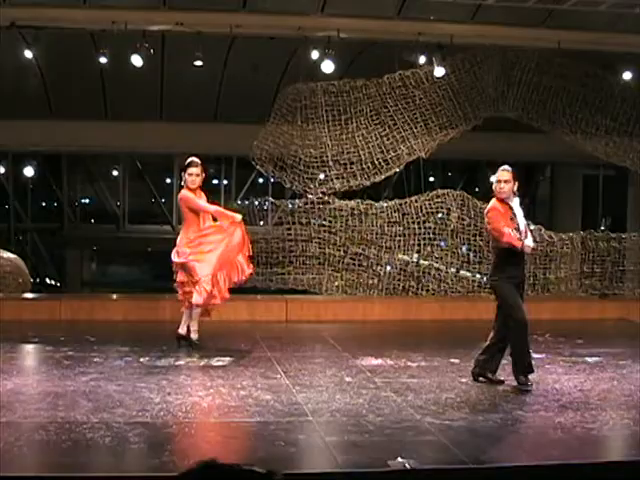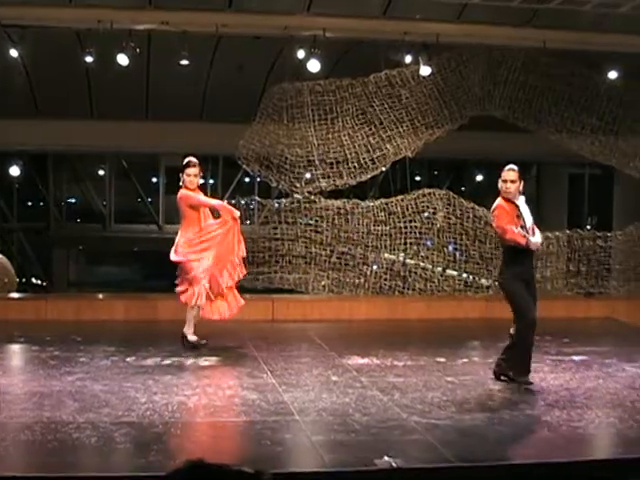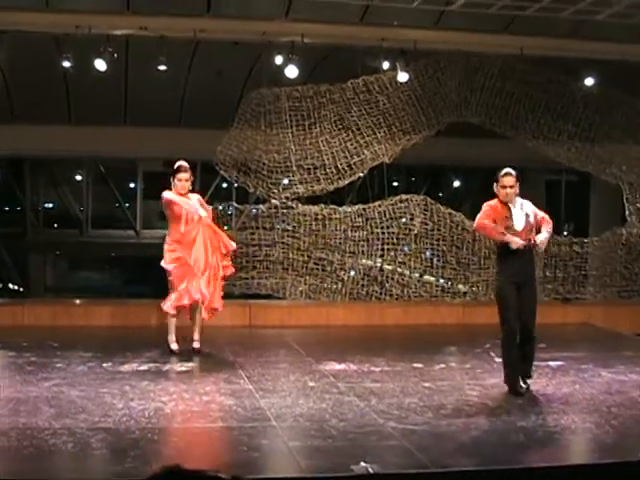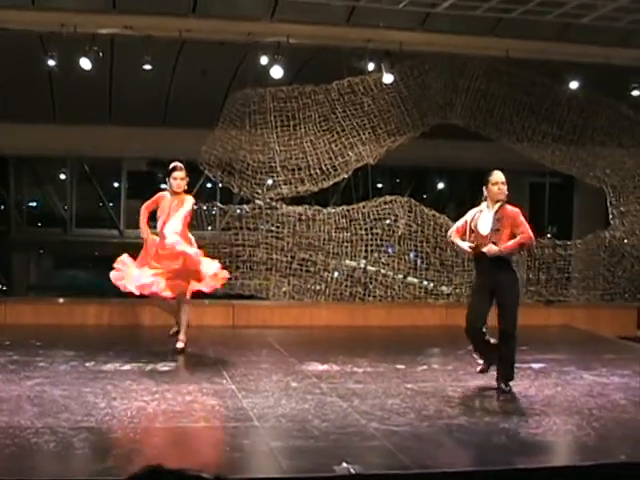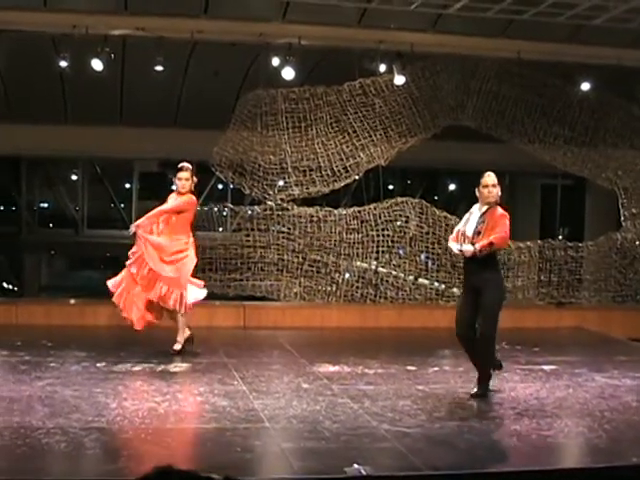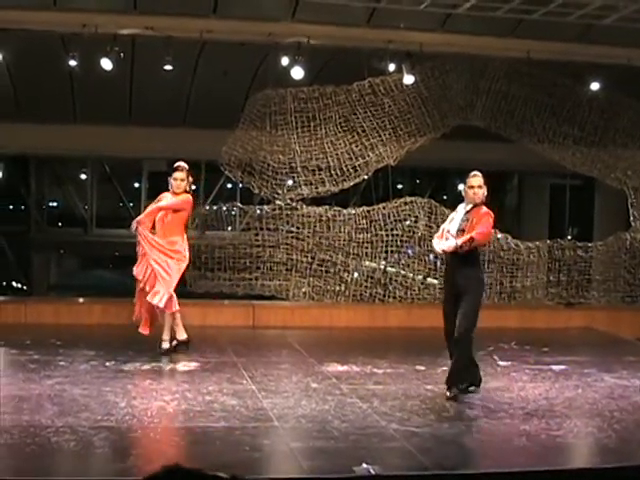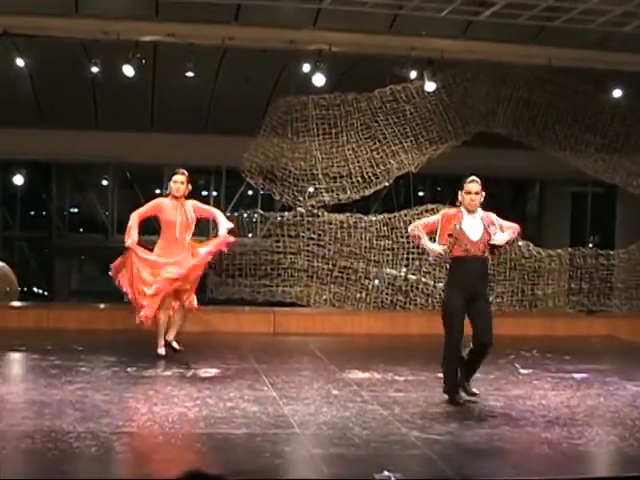
dt=0.5s
person 1, frame 1
left shoulder: (515, 206)
right shoulder: (494, 208)
left elbow: (524, 231)
right elbow: (502, 235)
left wrist: (529, 241)
right wrist: (522, 245)
left hip: (517, 274)
right hip: (502, 276)
left knee: (504, 325)
right knee: (519, 320)
left ankle: (483, 368)
right ankle: (521, 371)
person 1, frame 2
left shoulder: (522, 204)
right shoulder: (500, 206)
left elbow: (532, 228)
right elbow: (507, 233)
left wrist: (537, 238)
right wrist: (528, 241)
left hip: (527, 272)
right hip: (511, 274)
left knee: (527, 323)
right knee: (526, 320)
left ankle: (505, 367)
right ankle: (519, 370)
person 1, frame 3
left shoulder: (526, 206)
right shoulder: (493, 207)
left elbow: (544, 220)
right elbow: (480, 225)
left wrist: (544, 234)
right wrist: (508, 238)
left hip: (528, 274)
right hip: (506, 275)
left knee: (528, 327)
right knee: (510, 327)
left ankle: (522, 374)
right ankle: (512, 379)
person 1, frame 4
left shoulder: (512, 213)
right shoulder: (474, 214)
left elbow: (528, 238)
right elbow: (454, 231)
left wrist: (501, 248)
right wrist: (461, 243)
left hip: (505, 276)
right hip: (482, 277)
left knee: (507, 329)
right knee: (472, 326)
left ankle: (504, 378)
right ankle: (490, 354)
person 1, frame 5
left shoulder: (500, 216)
right shoulder: (470, 215)
left elbow: (501, 240)
right elbow: (454, 237)
left wrist: (475, 248)
right wrist: (457, 247)
left hip: (490, 279)
right hip: (470, 280)
left knee: (485, 332)
right knee: (463, 331)
left ankle: (484, 383)
right ankle: (489, 364)
person 1, frame 6
left shoulder: (484, 214)
right shoulder: (455, 213)
left elbow: (482, 236)
right elbow: (439, 235)
left wrist: (456, 245)
right wrist: (439, 244)
left hip: (471, 279)
right hip: (451, 278)
left knee: (462, 333)
right knee: (451, 334)
left ankle: (455, 382)
right ankle: (471, 378)
person 1, frame 7
left shoulder: (490, 219)
right shoulder: (448, 216)
left elbow: (514, 229)
right elbow: (415, 228)
left wrist: (503, 237)
right wrist: (429, 245)
left hip: (480, 286)
right hip: (456, 284)
left knee: (485, 339)
right knee: (454, 338)
left ankle: (465, 377)
right ankle: (452, 389)
person 2, frame 1
left shoulder: (200, 194)
right shoulder: (184, 195)
left elbow: (207, 219)
right elbow: (209, 209)
left wrist: (229, 222)
right wrist: (233, 216)
left hip: (202, 246)
right hip: (189, 246)
left knee: (192, 291)
right knee: (203, 285)
left ankle: (182, 330)
right ankle: (193, 328)
person 2, frame 2
left shoulder: (198, 194)
right shoulder: (184, 195)
left elbow: (207, 220)
right elbow: (211, 203)
left wrist: (228, 219)
right wrist: (233, 212)
left hip: (202, 246)
right hip: (188, 246)
left knee: (205, 288)
right knee: (198, 286)
left ankle: (190, 331)
right ankle: (189, 330)
person 2, frame 3
left shoulder: (196, 198)
right shoulder: (169, 195)
left elbow: (207, 213)
right elbow: (171, 198)
right wrist: (195, 208)
left hip: (199, 251)
right hip: (176, 251)
left knee: (201, 293)
right knee: (178, 293)
left ankle: (196, 336)
right ankle: (172, 338)
person 2, frame 4
left shoulder: (188, 200)
right shoulder: (162, 196)
left elbow: (184, 212)
right elbow: (145, 208)
left wrist: (173, 229)
right wrist: (145, 229)
left hip: (181, 251)
right hip: (162, 250)
left knee: (181, 294)
right knee: (157, 290)
left ankle: (182, 338)
right ankle: (179, 323)
person 2, frame 5
left shoulder: (190, 200)
right shoulder: (172, 196)
left elbow: (163, 210)
right elbow: (162, 216)
left wrist: (140, 222)
right wrist: (153, 229)
left hip: (182, 250)
right hip: (164, 250)
left knee: (176, 291)
right knee: (160, 292)
left ankle: (181, 338)
right ankle: (186, 332)
person 2, frame 6
left shoulder: (186, 200)
right shoulder: (165, 195)
left elbow: (161, 207)
right elbow: (152, 209)
left wrist: (140, 219)
right wrist: (144, 226)
left hip: (175, 251)
right hip: (159, 249)
left knee: (163, 292)
right knee: (159, 293)
left ankle: (166, 338)
right ankle: (181, 336)
person 2, frame 7
left shoulder: (191, 205)
right shoulder: (159, 203)
left elbow: (215, 213)
right elbow: (135, 216)
left wrist: (223, 229)
right wrist: (132, 236)
left hip: (185, 256)
right hip: (163, 256)
left knee: (184, 299)
right knee: (163, 299)
left ankle: (170, 337)
right ankle: (160, 343)
